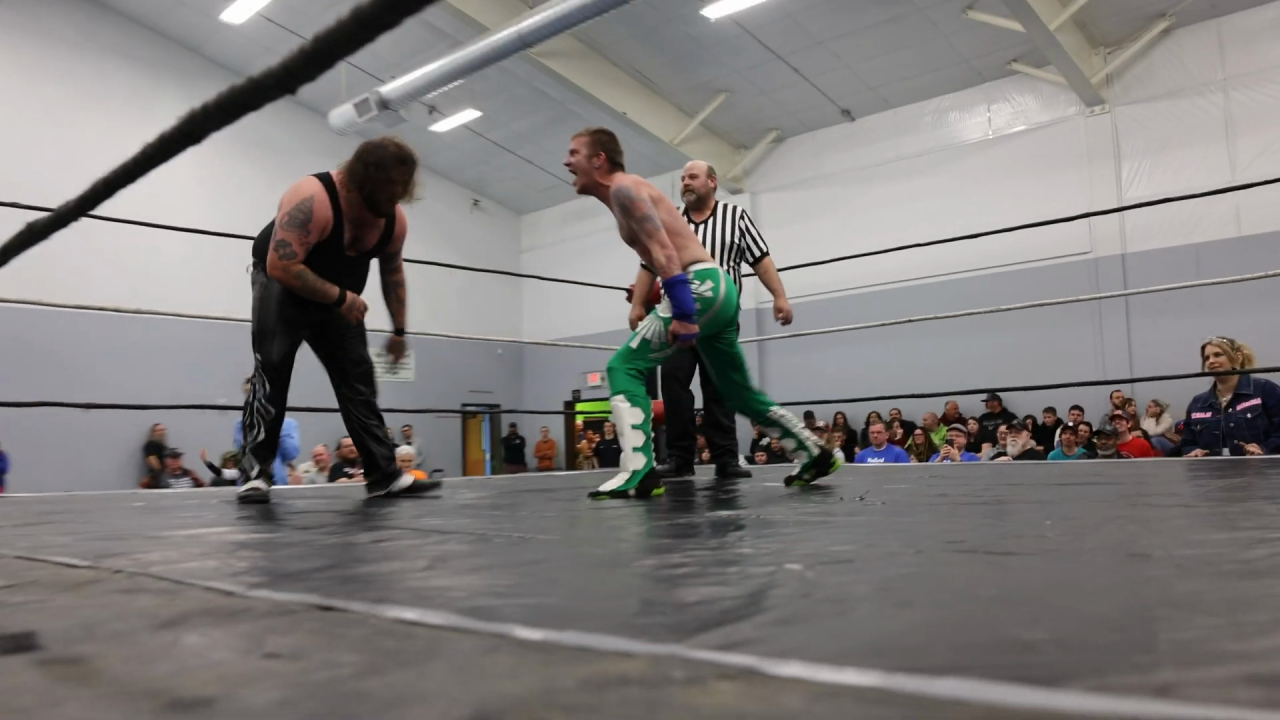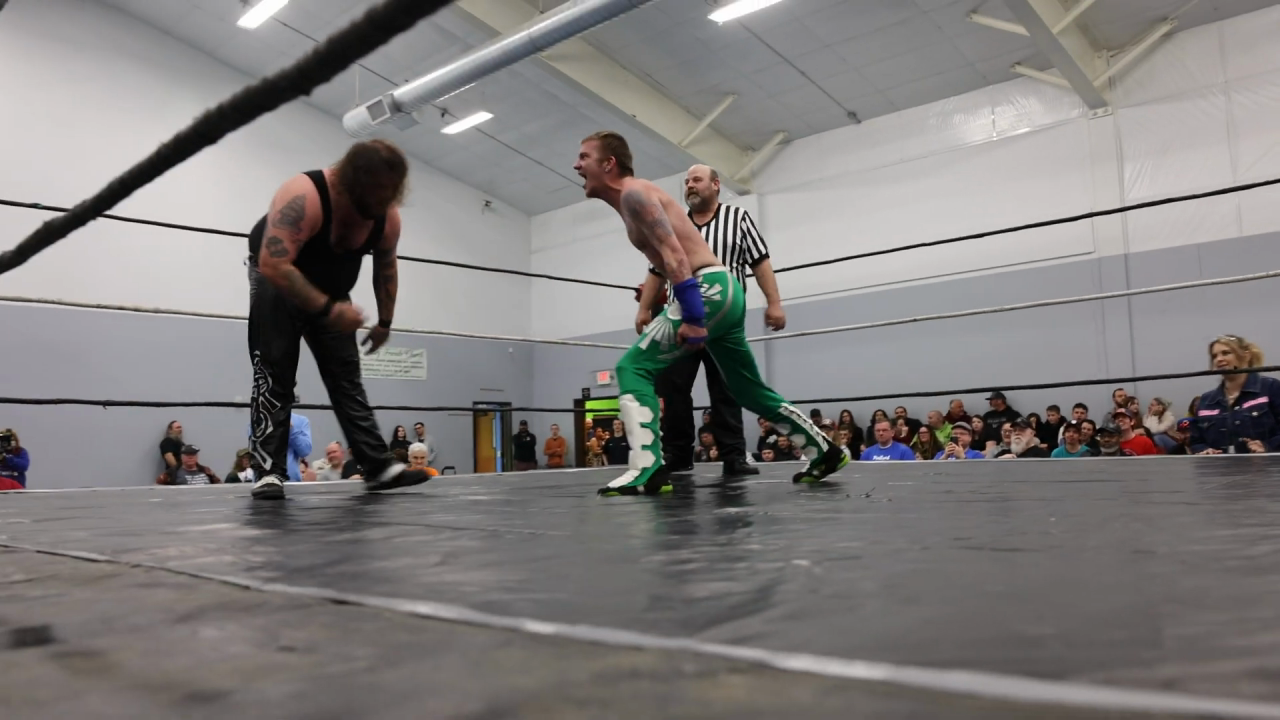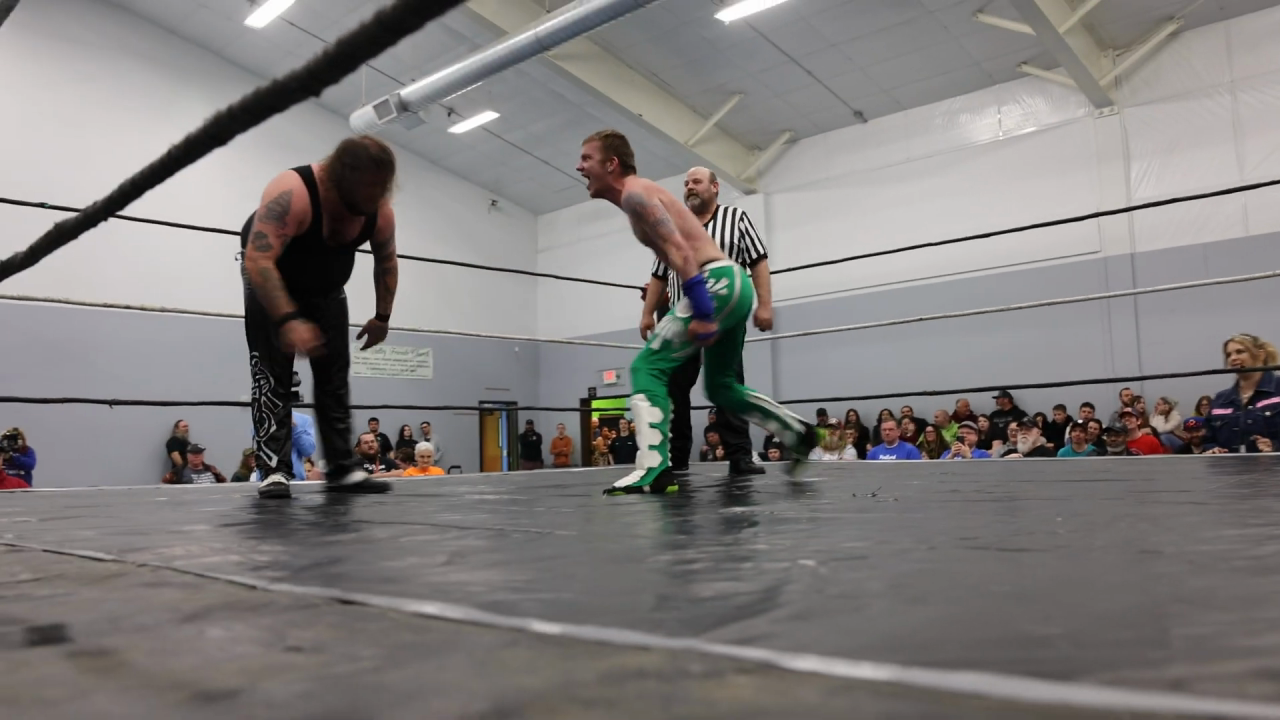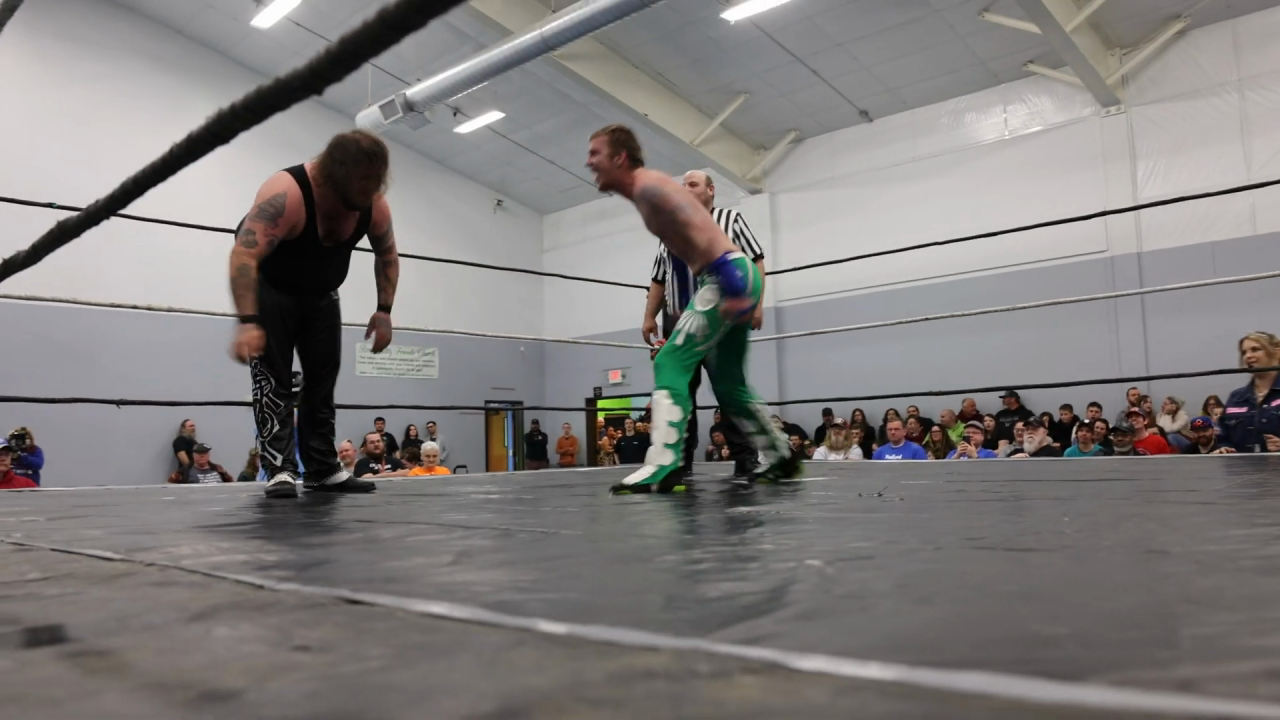
dt=0.1s
person 1, frame 1
left shoulder: (624, 188)
right shoulder: (623, 197)
left elbow: (662, 249)
left wrist: (682, 313)
right wrist: (684, 310)
left hip: (701, 285)
right hip: (716, 289)
left knee: (624, 367)
right knee: (738, 394)
left ankle: (637, 472)
right ankle: (814, 454)
person 1, frame 2
left shoulder: (634, 193)
right shoulder: (631, 203)
left elbow: (673, 253)
left wrist: (691, 317)
right wrist: (693, 313)
left hip: (709, 288)
right hip: (723, 291)
left knee: (633, 367)
right knee: (749, 391)
left ankle: (646, 469)
right ankle: (823, 450)
person 1, frame 3
left shoulder: (637, 195)
right shoulder: (635, 199)
left elbow: (680, 249)
left wrist: (701, 313)
left hip: (715, 283)
right hip: (723, 285)
left knee: (647, 369)
right knee: (723, 385)
left ankle: (653, 470)
right ankle: (798, 433)
person 1, frame 4
left shoulder: (649, 186)
right shoulder: (646, 192)
left elbow: (701, 232)
left wrist: (736, 290)
left hip: (729, 277)
right hip: (731, 282)
left knee: (671, 365)
right knee: (729, 386)
left ankle: (663, 467)
right ankle: (781, 457)
person 2, frame 1
left shoulder: (393, 218)
right shoulder: (313, 199)
left elbow: (392, 274)
right elbow: (282, 267)
left wrist: (399, 331)
right wrist: (340, 298)
left hip: (334, 299)
right hip: (282, 285)
left knee: (358, 379)
right knee: (273, 368)
left ankle: (386, 475)
right ankle: (256, 474)
person 2, frame 2
left shoulder: (386, 217)
right shoulder: (303, 196)
left elbow: (386, 268)
right elbow: (273, 265)
left wrist: (384, 322)
right wrist: (327, 309)
left hip: (329, 295)
right hip: (276, 280)
left knee: (345, 372)
right knee: (274, 365)
left ankle: (379, 466)
right ankle: (268, 470)
person 2, frame 3
left shoulder: (380, 210)
right shoulder: (293, 191)
left elbow: (386, 261)
right elbow: (258, 258)
left wrist: (381, 316)
right wrist: (288, 320)
left hip: (326, 291)
right hip: (272, 281)
left knee: (333, 372)
right knee: (273, 367)
left ankle: (343, 468)
right ankle: (274, 470)
person 2, frame 4
left shoulder: (375, 205)
right shoulder: (286, 193)
left elbow: (387, 255)
right elbow: (244, 256)
left wrist: (384, 311)
right wrist: (247, 323)
left hip: (320, 291)
right hip: (268, 283)
left knee: (324, 373)
right knee: (272, 370)
left ankle: (323, 469)
right ankle: (279, 468)
person 3, frame 1
left shoulder: (736, 216)
left elbow: (760, 259)
right elbow: (648, 268)
left wrist: (780, 296)
right wrist: (637, 305)
left knee: (719, 390)
right knee: (674, 382)
left ankle: (726, 460)
right ankle: (679, 457)
person 3, frame 2
left shoulder: (737, 217)
left elbow: (760, 262)
right elbow: (656, 272)
left wrist: (773, 303)
right wrist: (644, 309)
left knee: (725, 389)
right knee: (672, 385)
left ankle: (734, 457)
right ankle: (677, 457)
person 3, frame 3
left shoulder: (735, 218)
left elbow: (758, 263)
right elbow: (659, 275)
left wrist: (764, 304)
right wrist: (648, 313)
right knee: (675, 387)
left ankle: (740, 456)
right ankle: (676, 456)
person 3, frame 4
left shoulder: (730, 220)
right shoulder: (672, 233)
left elbow: (752, 263)
right elbow: (659, 279)
left wrist: (754, 304)
right wrist: (650, 315)
left hip: (720, 322)
right hip: (679, 325)
left knee: (730, 389)
right knee: (678, 390)
left ankle: (744, 456)
right ankle: (679, 454)
